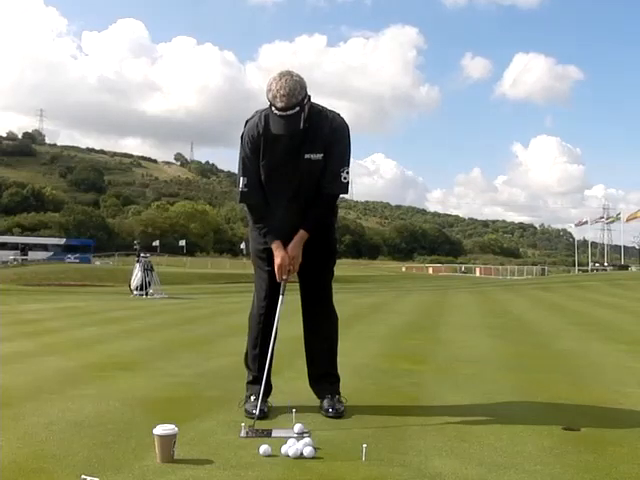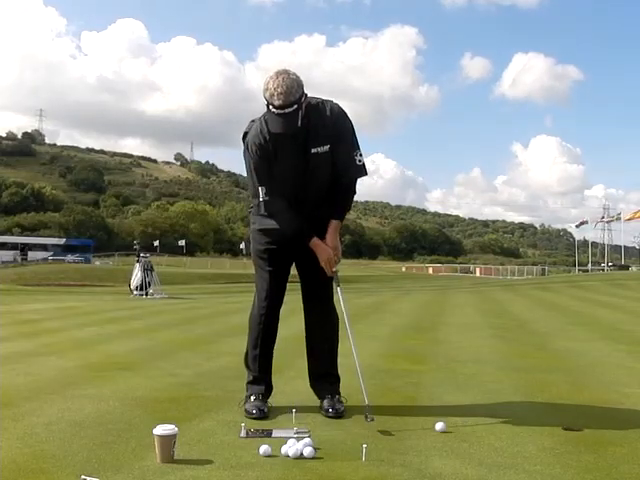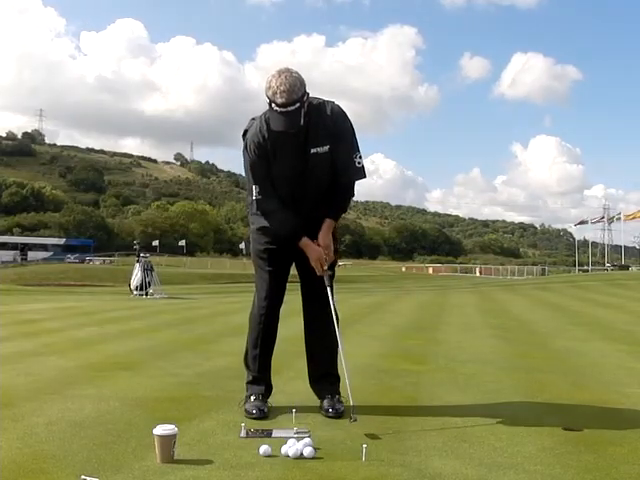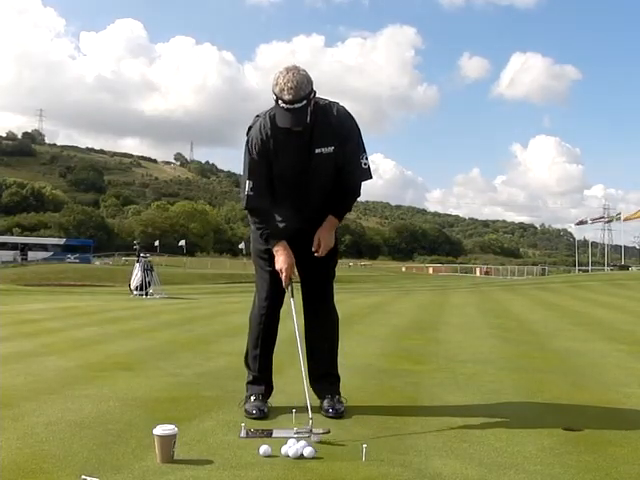
dt=0.7s
person 1, frame 1
left shoulder: (334, 126)
right shoulder: (255, 128)
left elbow: (330, 193)
right elbow: (251, 195)
left wrist: (299, 240)
right wrist: (276, 245)
left hip: (316, 228)
right hip: (268, 228)
left knee: (320, 304)
right knee: (265, 304)
left ankle: (328, 388)
right ankle: (256, 387)
person 1, frame 2
left shoulder: (332, 117)
right shoulder: (257, 135)
left elbow: (348, 178)
right elbow: (271, 202)
left wrist: (333, 229)
right wrist: (313, 243)
left hip: (322, 224)
right hip: (272, 226)
left knee: (322, 304)
right knee: (266, 304)
left ankle: (328, 389)
right ankle: (257, 389)
person 1, frame 3
left shoulder: (333, 119)
right shoulder: (257, 133)
left elbow: (347, 180)
right elbow: (263, 201)
left wrist: (328, 226)
right wrist: (302, 244)
left hip: (320, 226)
right hip: (272, 229)
left knee: (321, 303)
right knee: (266, 304)
left ankle: (328, 389)
right ankle: (257, 389)
person 1, frame 4
left shoulder: (339, 121)
right shoulder: (262, 130)
left elbow: (352, 181)
right elbow: (255, 199)
left wrist: (332, 223)
right wrist: (279, 247)
left hip: (321, 226)
right hip: (271, 228)
left knee: (322, 305)
right knee: (267, 304)
left ankle: (328, 389)
right ankle: (257, 389)
